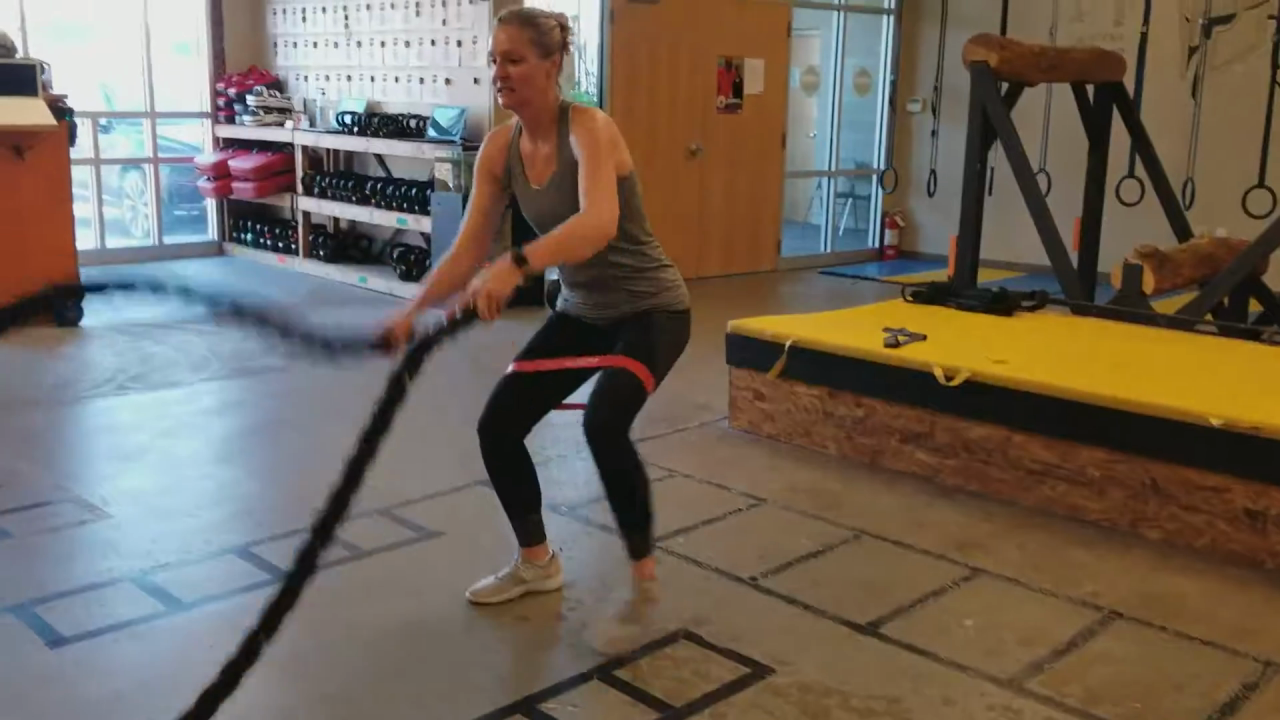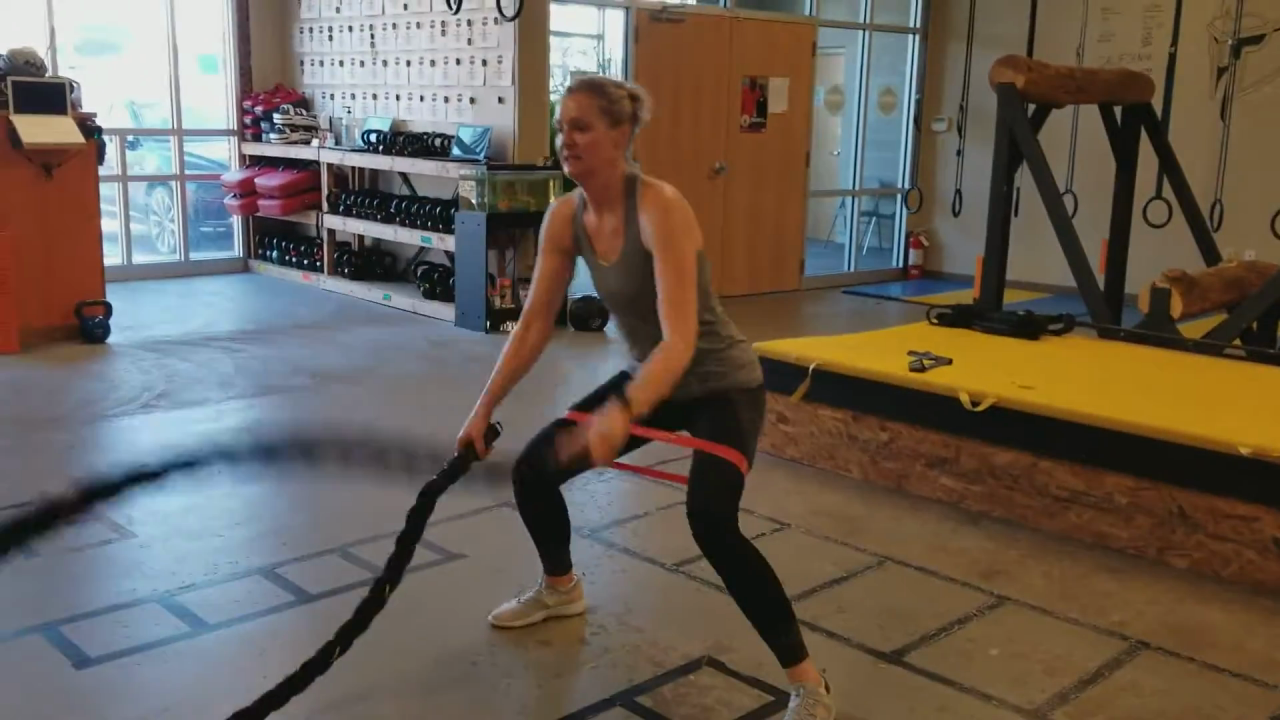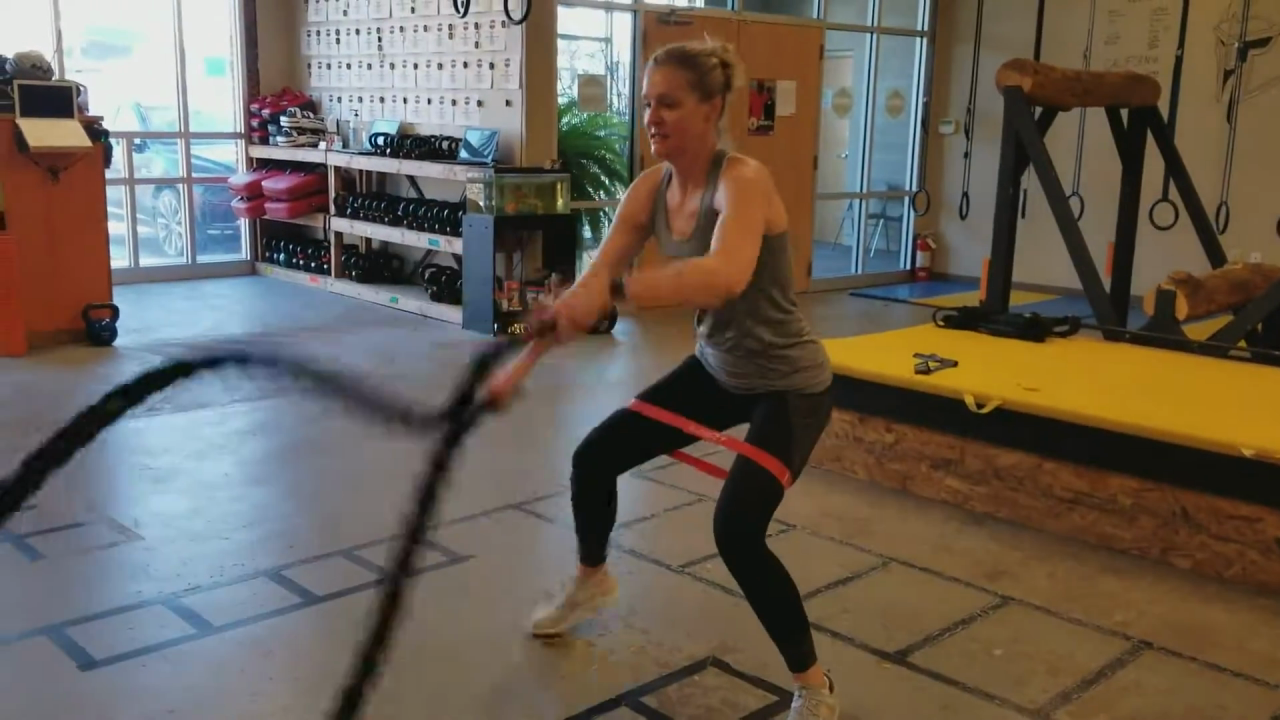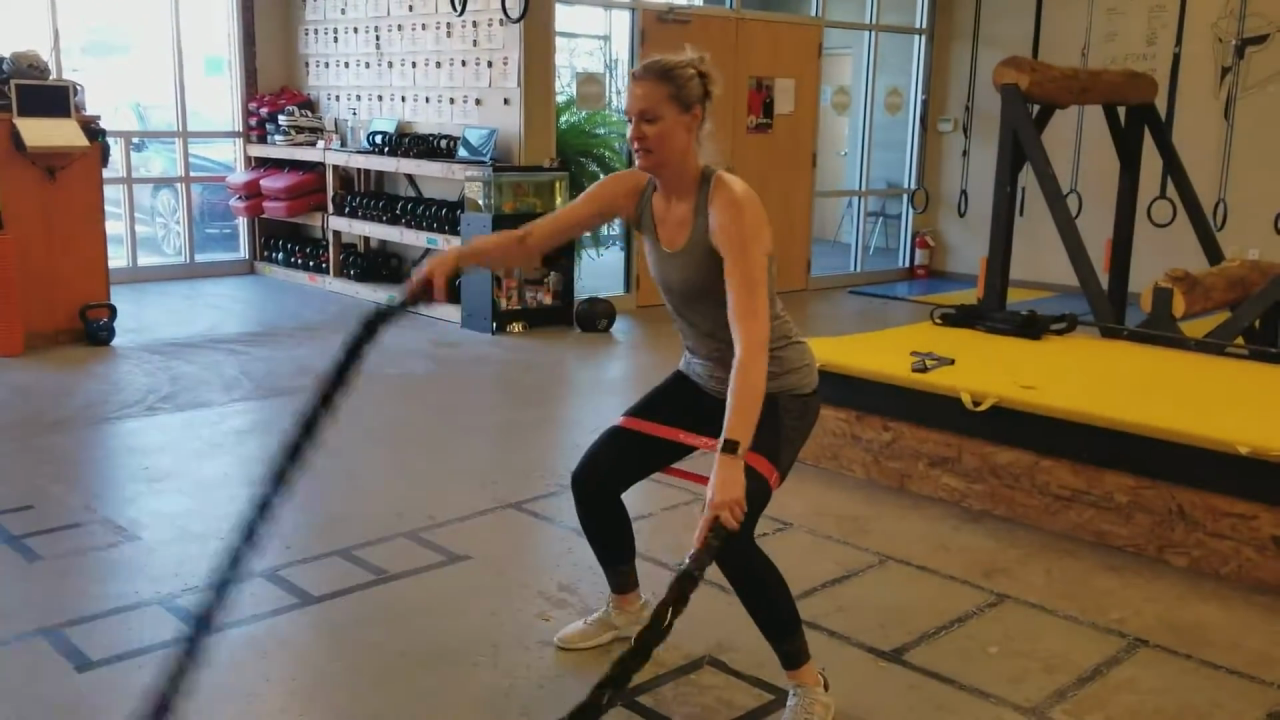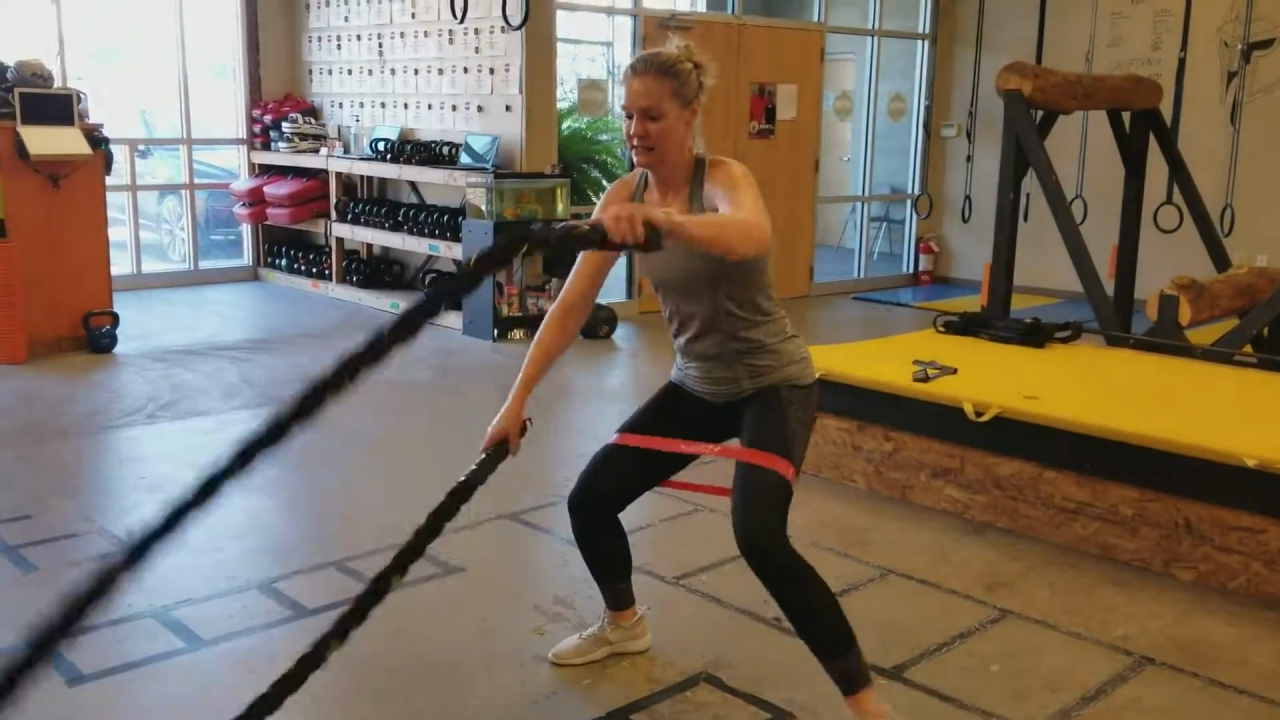
dt=0.4s
person 1, frame 1
left shoulder: (590, 129)
right shoulder: (501, 141)
left elbow: (601, 225)
right elbow: (468, 247)
left wrist: (514, 267)
right wrist: (412, 308)
left hip: (650, 307)
right hip: (583, 307)
left knee: (604, 427)
right knee: (498, 425)
left ankle: (643, 573)
right ankle: (537, 561)
person 1, frame 2
left shoulder: (660, 208)
right shoulder: (565, 216)
left elbow: (679, 340)
right elbow: (534, 324)
left wrist: (622, 414)
right wrist: (482, 410)
left hip: (722, 384)
right hip: (646, 377)
left knee: (711, 524)
right knee: (532, 468)
right ankle: (561, 589)
person 1, frame 3
left shoulder: (744, 180)
right shoulder: (649, 190)
left elbow: (723, 278)
right elbow: (589, 295)
left wrist: (619, 287)
right wrist: (523, 361)
left hip: (788, 382)
right hip: (716, 368)
left knee: (736, 528)
right knee: (594, 456)
right ankle: (591, 583)
person 1, frame 4
left shoulder: (732, 203)
right shoulder: (631, 190)
left elbow: (752, 339)
right elbow: (531, 240)
left wrist: (730, 458)
right wrist: (458, 253)
left hip: (778, 386)
right hip: (701, 374)
left knee: (726, 527)
right knee: (592, 478)
right ankle: (627, 607)
person 1, frame 5
left shoulder: (724, 178)
right shoulder: (622, 196)
left elbow: (749, 234)
right elbow: (571, 305)
left wrist: (657, 217)
right wrist: (516, 403)
left hip: (772, 384)
right hip: (698, 384)
left knee: (757, 539)
right knee: (589, 500)
right ankle: (624, 623)
